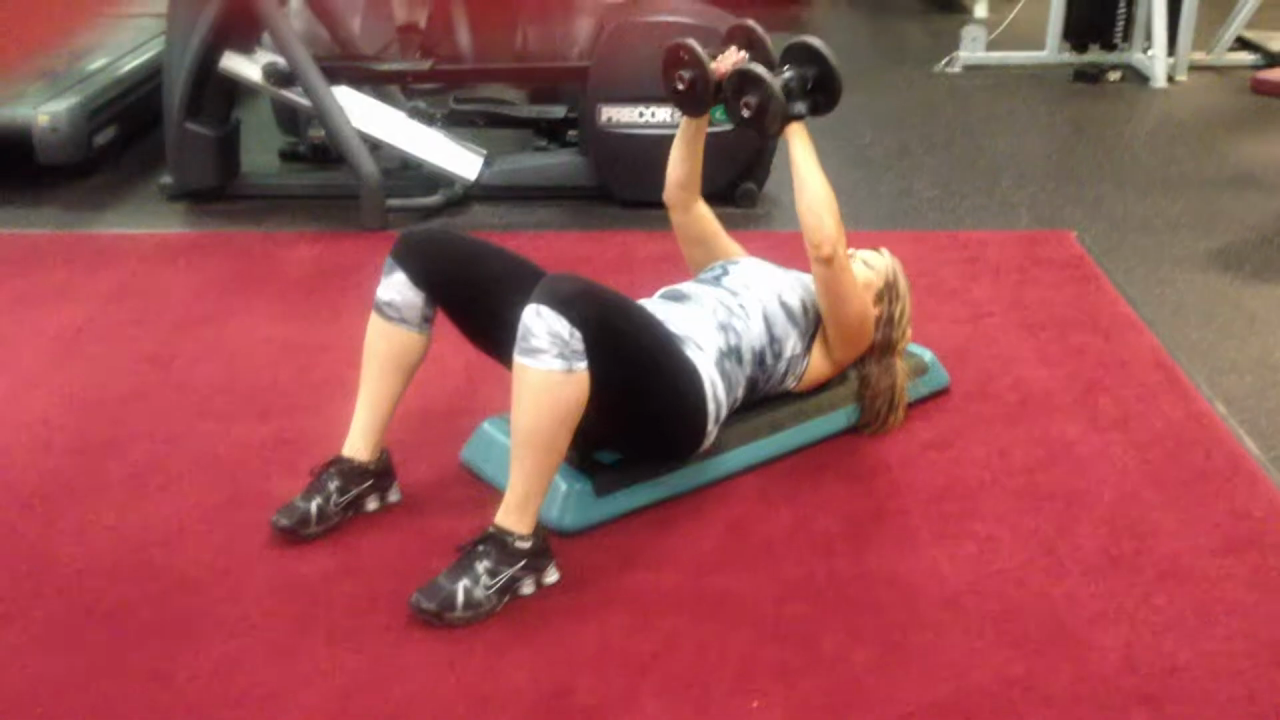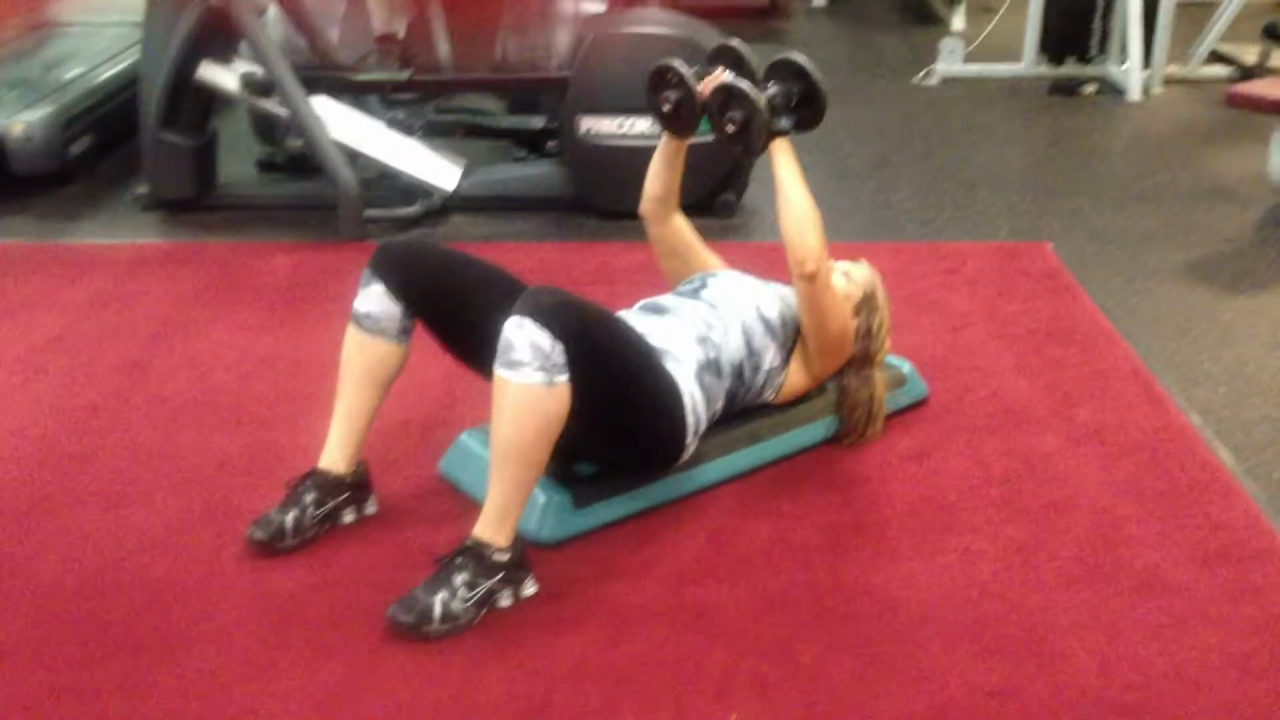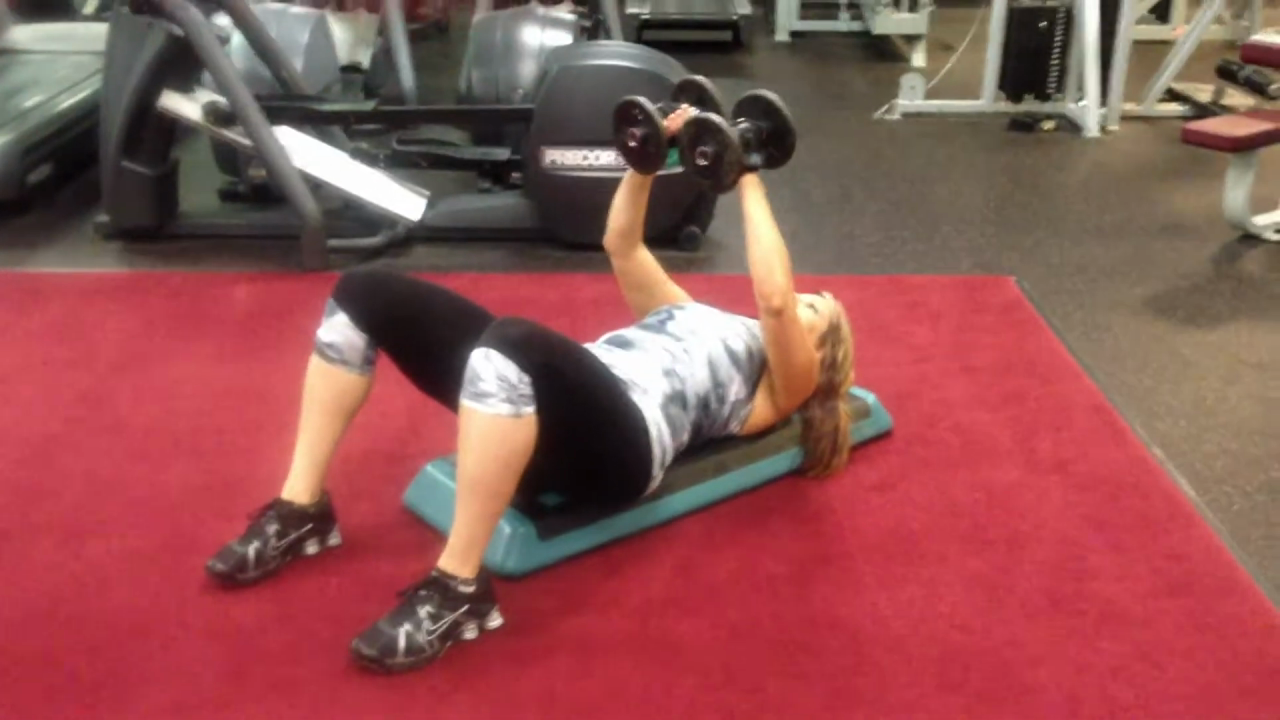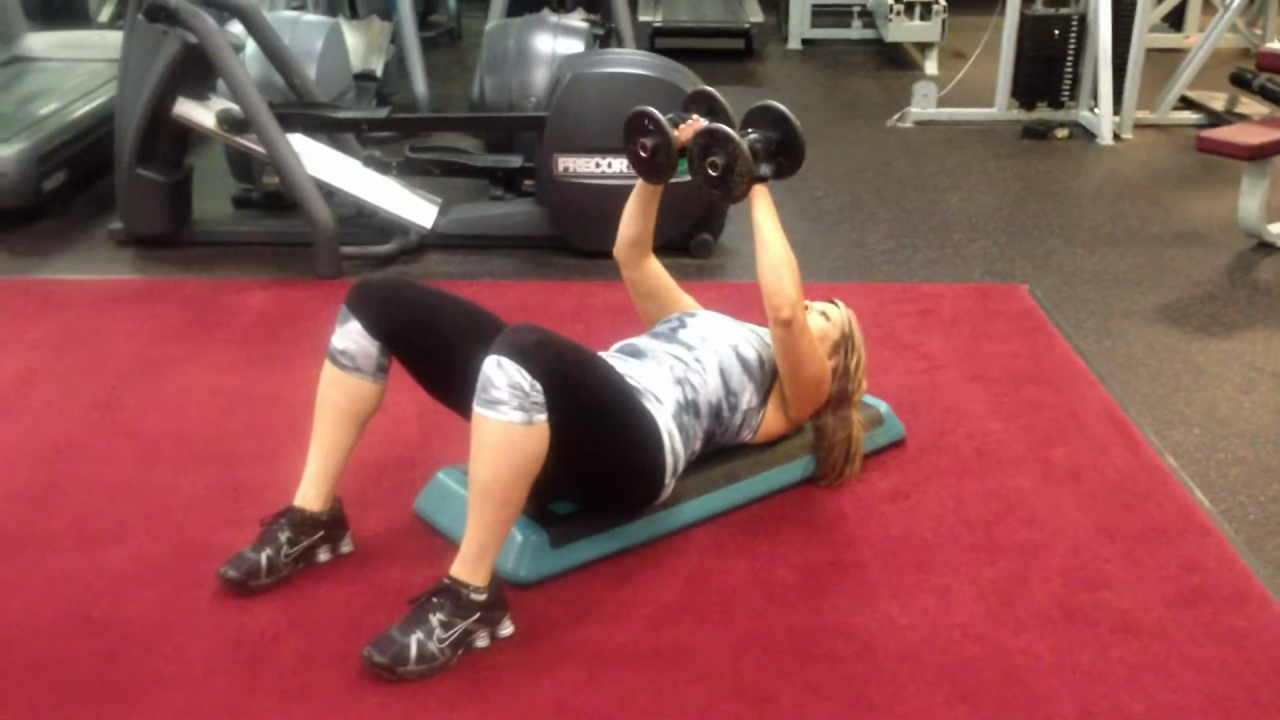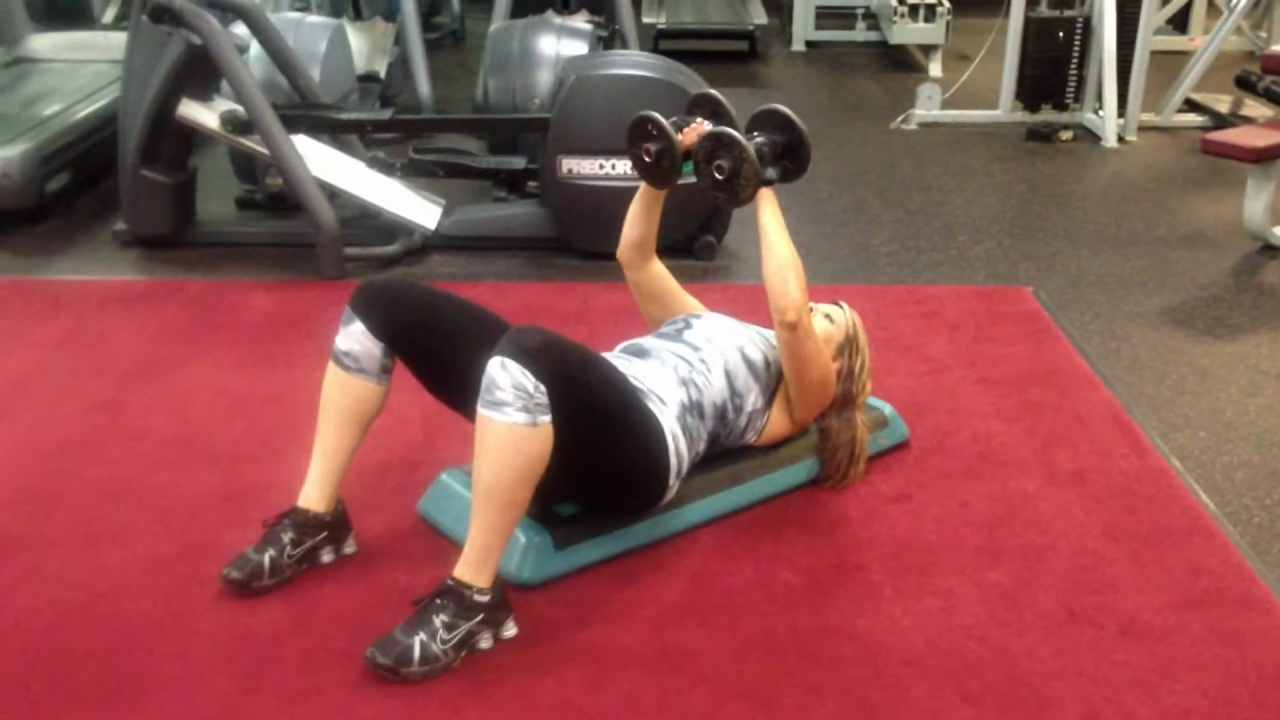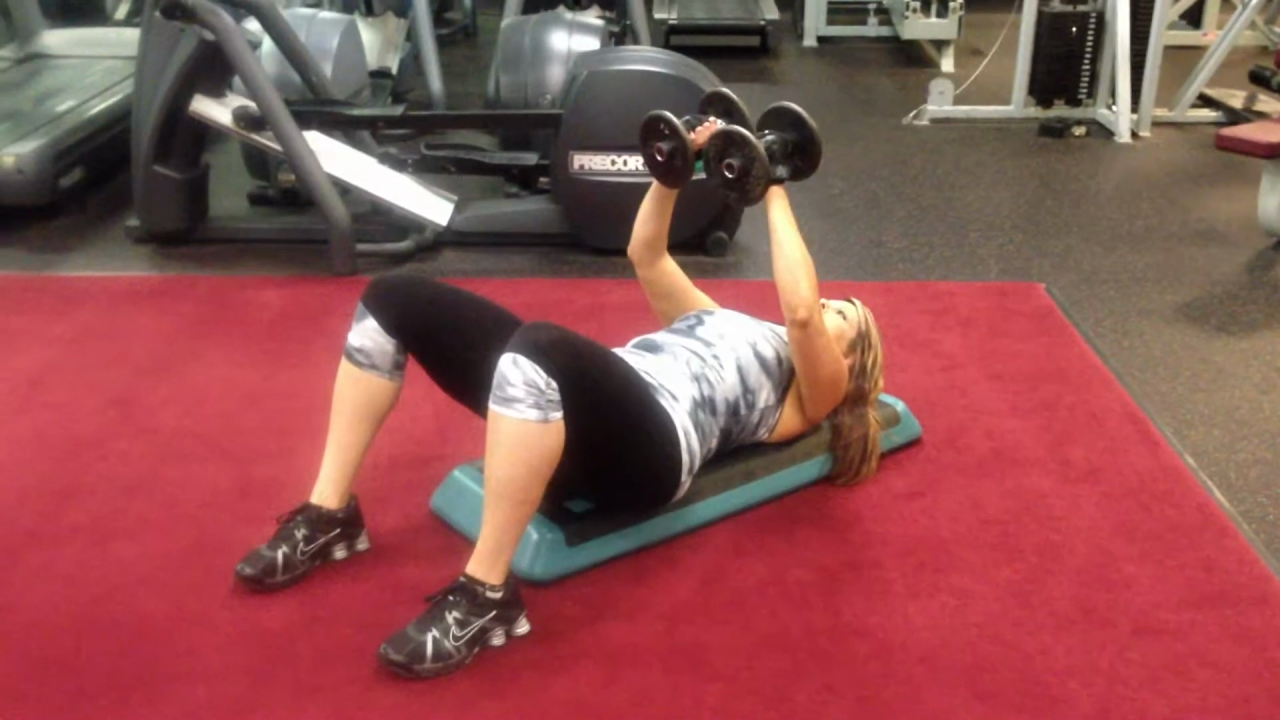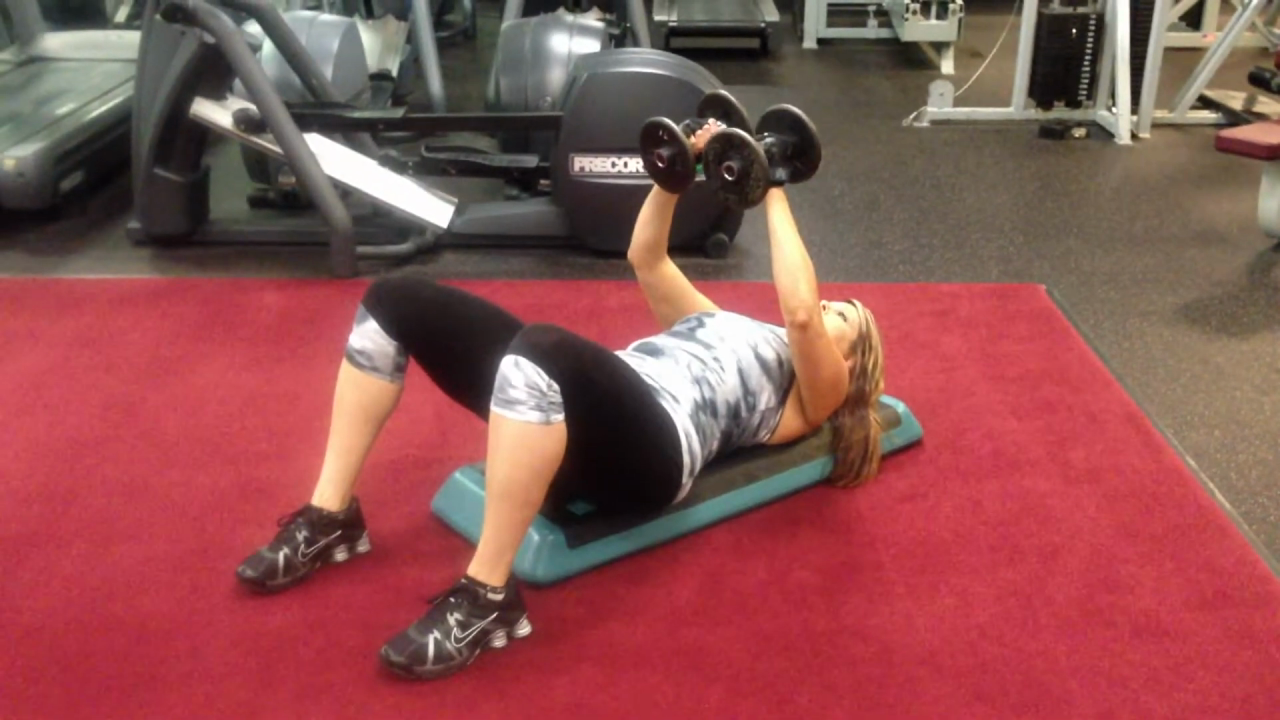
dt=0.4s
person 1, frame 1
left shoulder: (841, 335)
right shoulder: (755, 273)
left elbow: (825, 246)
right elbow: (682, 202)
left wrist: (795, 130)
right wrist: (700, 106)
left hip: (677, 392)
right hip: (605, 354)
left knee: (560, 298)
right knee: (420, 253)
left ankle: (516, 543)
right ankle: (361, 467)
person 1, frame 2
left shoulder: (820, 348)
right shoulder: (737, 287)
left elbow: (807, 262)
right elbow: (659, 214)
left wrist: (780, 146)
left hip: (656, 403)
right hip: (584, 365)
left knee: (543, 310)
right knee: (399, 263)
left ankle: (493, 556)
right ankle: (338, 479)
person 1, frame 3
left shoulder: (785, 380)
right shoulder: (701, 318)
left elbow: (774, 298)
right elbow: (623, 247)
left wrist: (750, 181)
left hip: (623, 435)
right hip: (553, 395)
left knee: (510, 342)
right knee: (364, 294)
left ankle: (458, 589)
right ankle: (301, 510)
person 1, frame 4
left shoulder: (797, 389)
right shoulder: (710, 324)
left elbow: (784, 309)
right elbow: (633, 256)
left wrist: (759, 193)
left hip: (635, 444)
right hip: (563, 404)
left knee: (522, 348)
right knee: (377, 300)
left ankle: (469, 597)
right ankle: (313, 518)
person 1, frame 5
left shoulder: (800, 393)
right shoulder: (715, 328)
left elbow: (789, 311)
right elbow: (636, 259)
left wrist: (764, 195)
left hip: (640, 445)
right hip: (572, 406)
left knee: (527, 349)
right knee: (381, 303)
left ankle: (473, 598)
right ankle: (316, 520)
person 1, frame 6
left shoulder: (812, 391)
right shoulder: (727, 323)
left elbow: (801, 310)
right elbow: (648, 256)
left wrist: (775, 195)
left hip: (651, 443)
right hip: (585, 401)
left knee: (538, 345)
right knee: (393, 298)
left ankle: (485, 594)
right ankle: (329, 515)
person 1, frame 7
left shoulder: (815, 391)
right shoulder: (727, 327)
left elbow: (800, 311)
right elbow: (647, 259)
left wrist: (774, 196)
left hip: (653, 444)
right hip: (585, 403)
left knee: (540, 347)
right knee: (395, 299)
left ankle: (487, 596)
right ankle: (330, 517)
